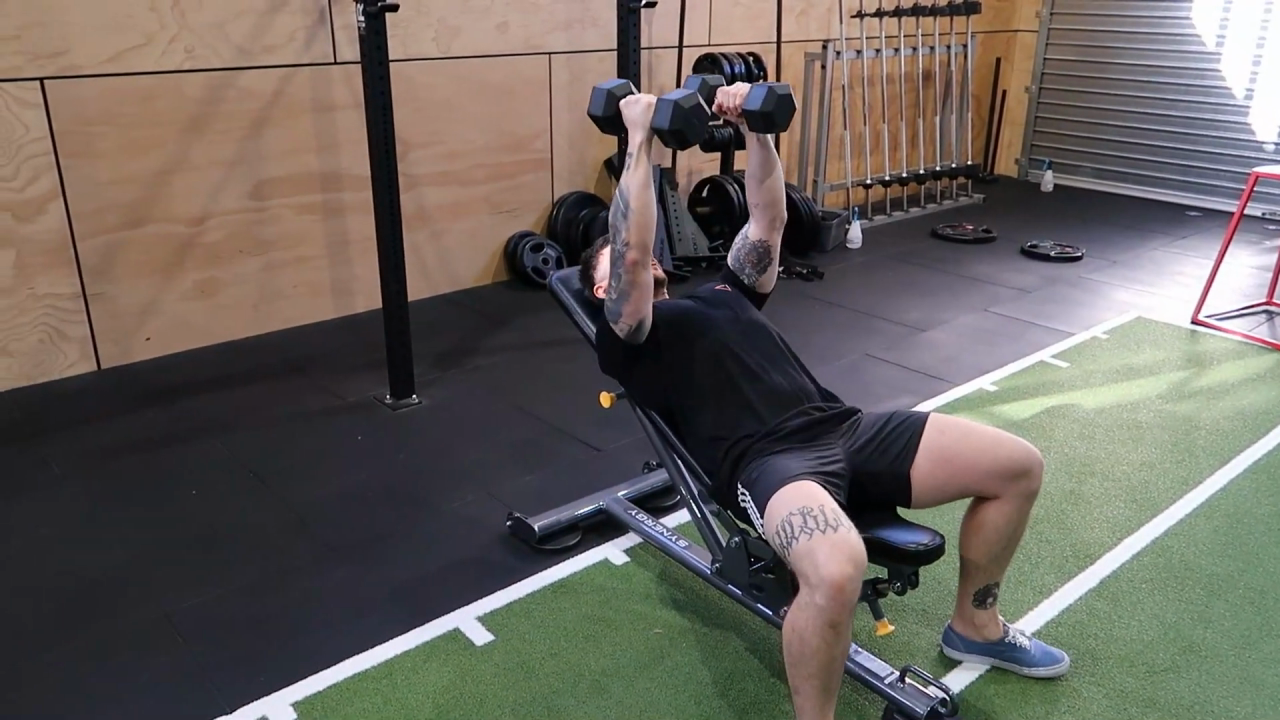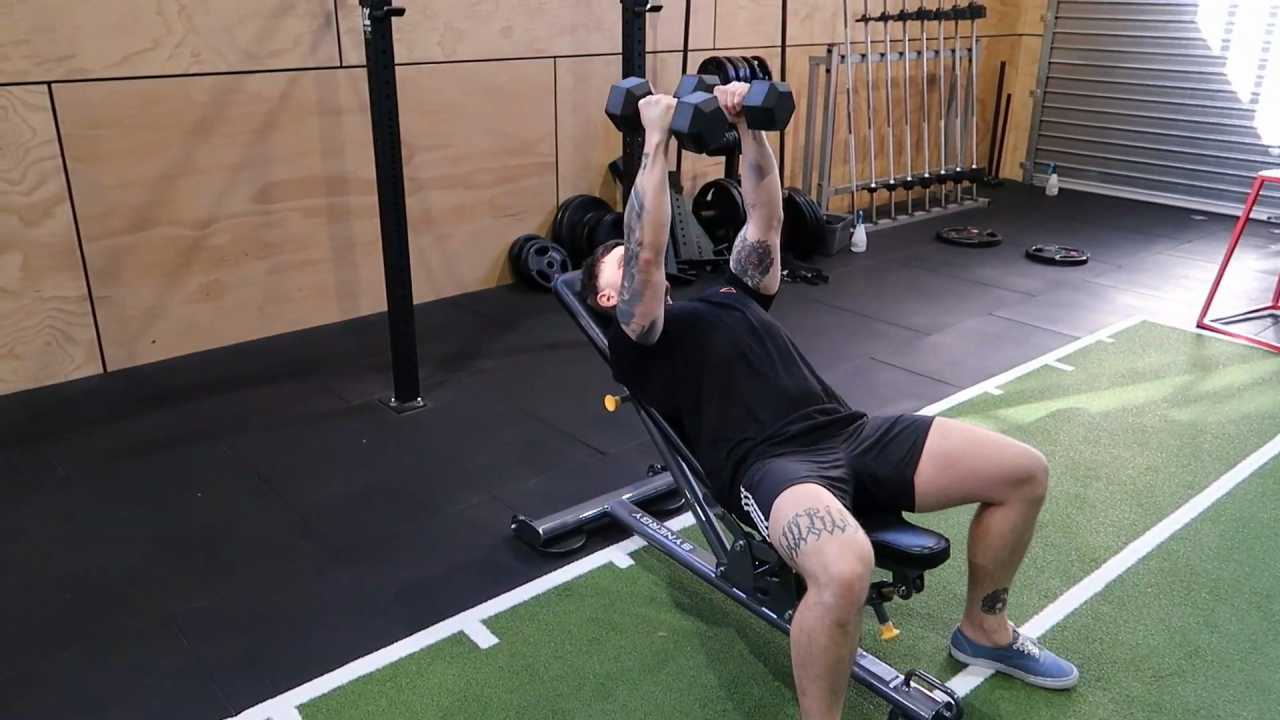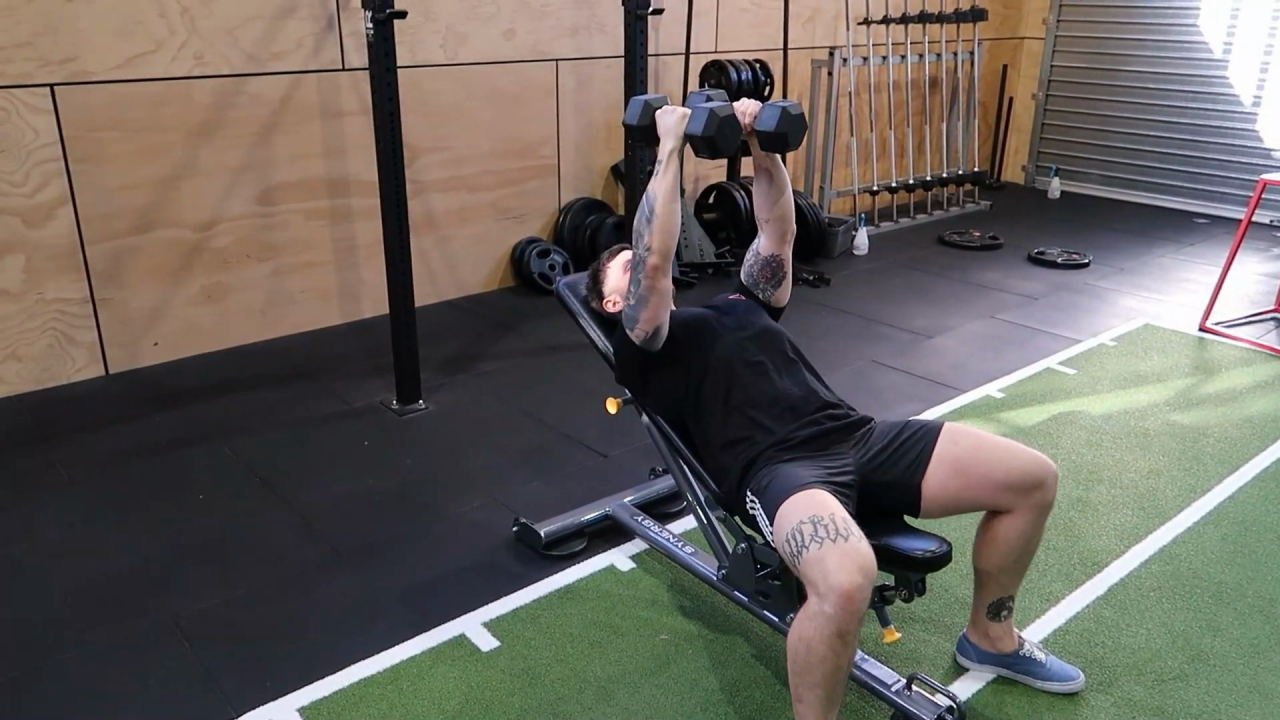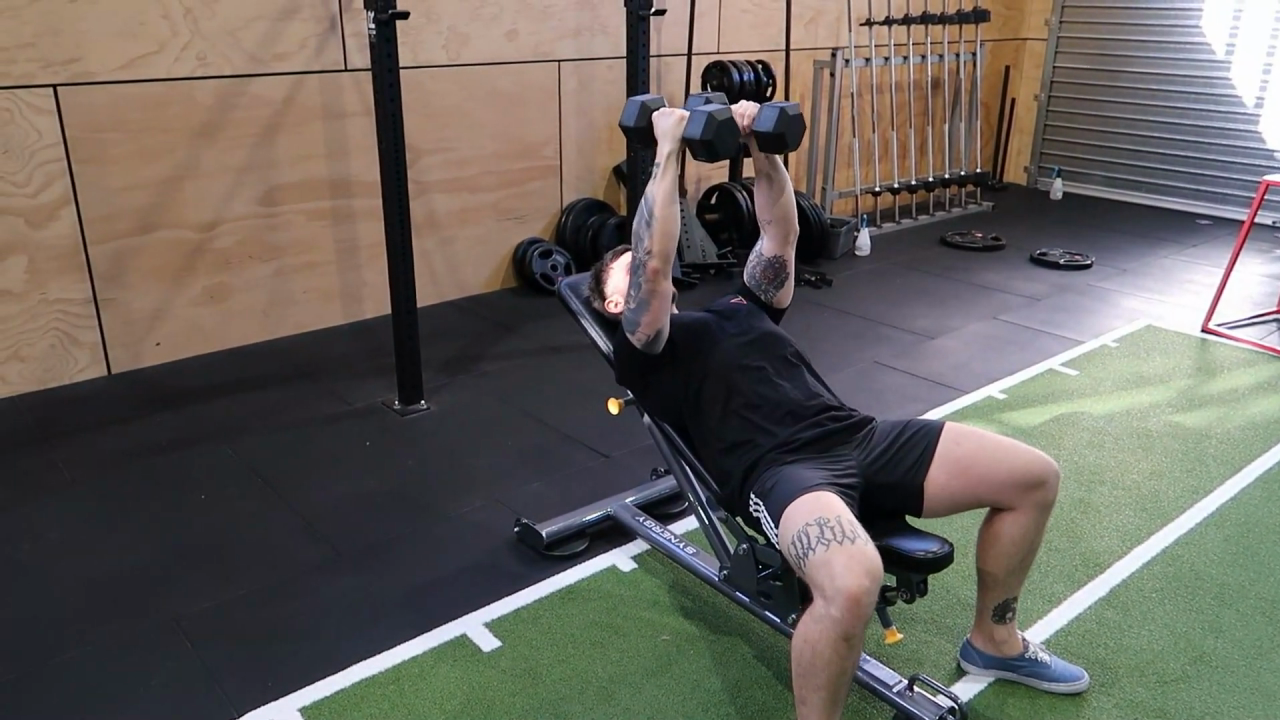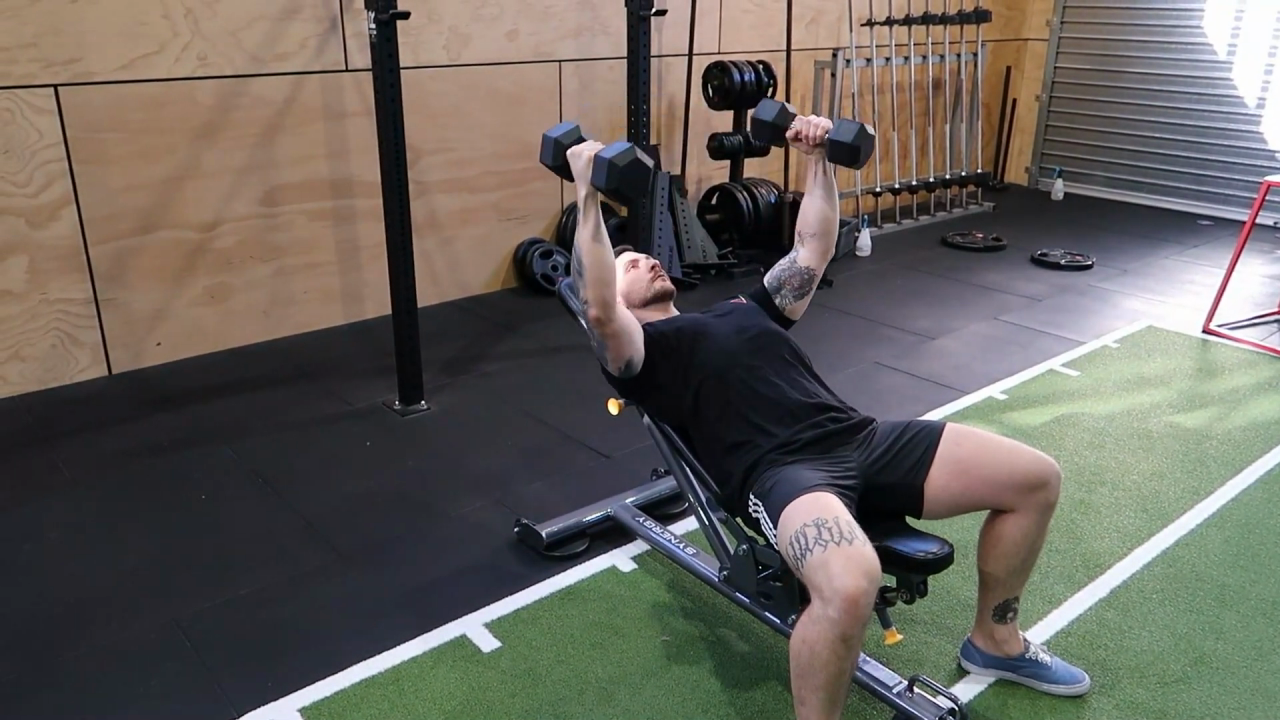
dt=0.5s
person 1, frame 1
left shoulder: (725, 291)
right shoulder: (627, 337)
left elbow: (769, 217)
right elbow: (633, 252)
left wrist: (752, 127)
right wrist: (640, 139)
left hip: (841, 430)
right hip: (764, 461)
left knee: (1018, 466)
right knee: (835, 571)
left ankle: (975, 626)
person 1, frame 2
left shoulder: (730, 295)
right shoulder: (637, 341)
left elbow: (765, 219)
right elbow: (650, 250)
left wrist: (749, 125)
right wrist: (656, 139)
left hip: (846, 433)
right hip: (769, 464)
left knee: (1024, 472)
right knee: (844, 570)
left ankle: (984, 631)
person 1, frame 3
left shoulder: (740, 302)
right shoulder: (643, 344)
left elbow: (779, 231)
right elbow: (656, 257)
left wrist: (760, 143)
right wrist: (670, 147)
left hip: (855, 437)
right hip: (777, 468)
left knee: (1033, 479)
right knee: (845, 581)
left ankle: (990, 637)
person 1, frame 4
left shoulder: (741, 306)
right shoulder: (644, 349)
left elbow: (780, 232)
right elbow: (655, 257)
left wrist: (759, 145)
right wrist: (668, 151)
left hip: (857, 438)
right hip: (778, 470)
left knee: (1035, 477)
right knee: (852, 583)
left ankle: (994, 640)
person 1, frame 5
left shoulder: (744, 305)
right shoulder: (639, 349)
left elbow: (813, 250)
right elbow: (598, 311)
left wrist: (816, 158)
right wrist: (589, 196)
left hip: (859, 439)
right hip: (779, 471)
left knee: (1036, 477)
right knee: (850, 586)
left ankle: (994, 641)
